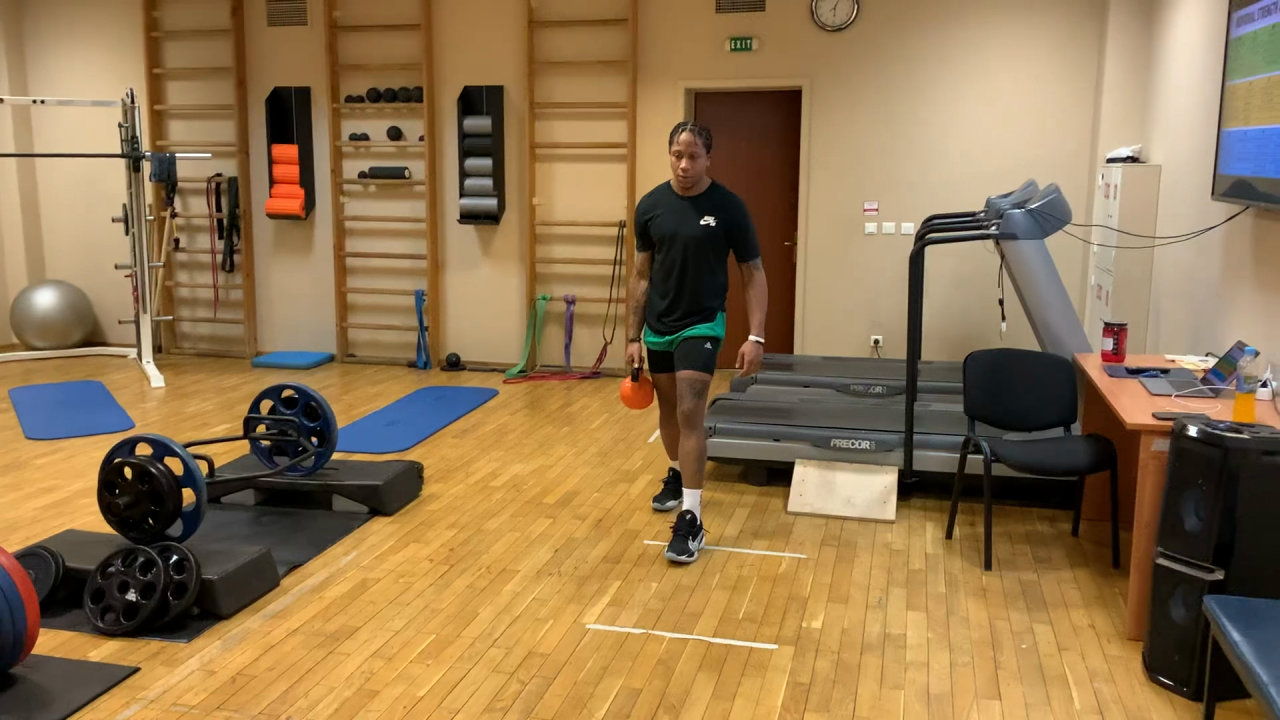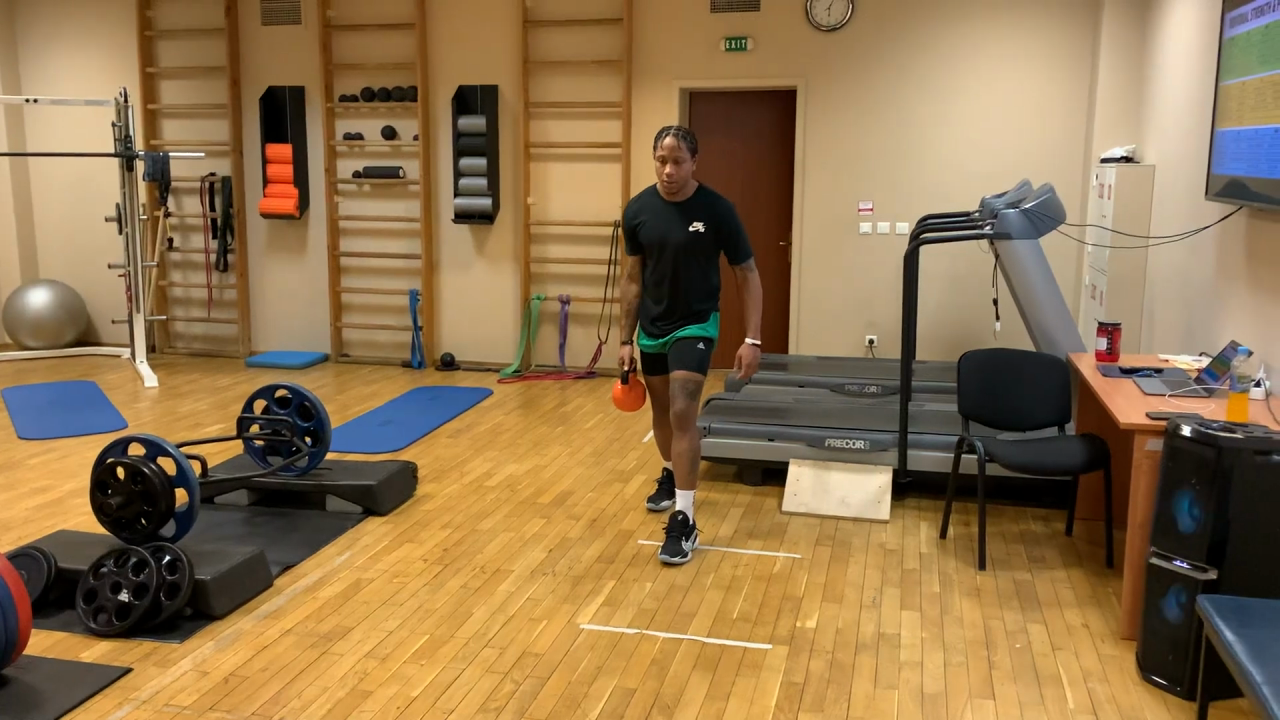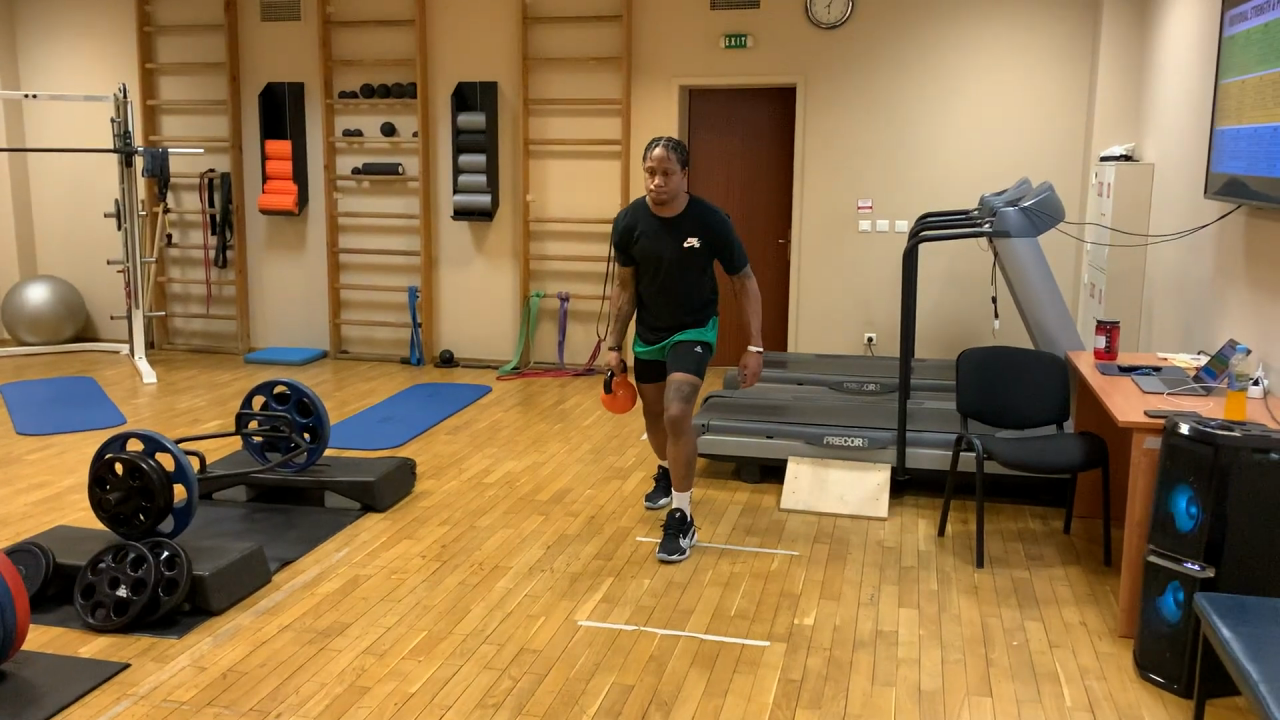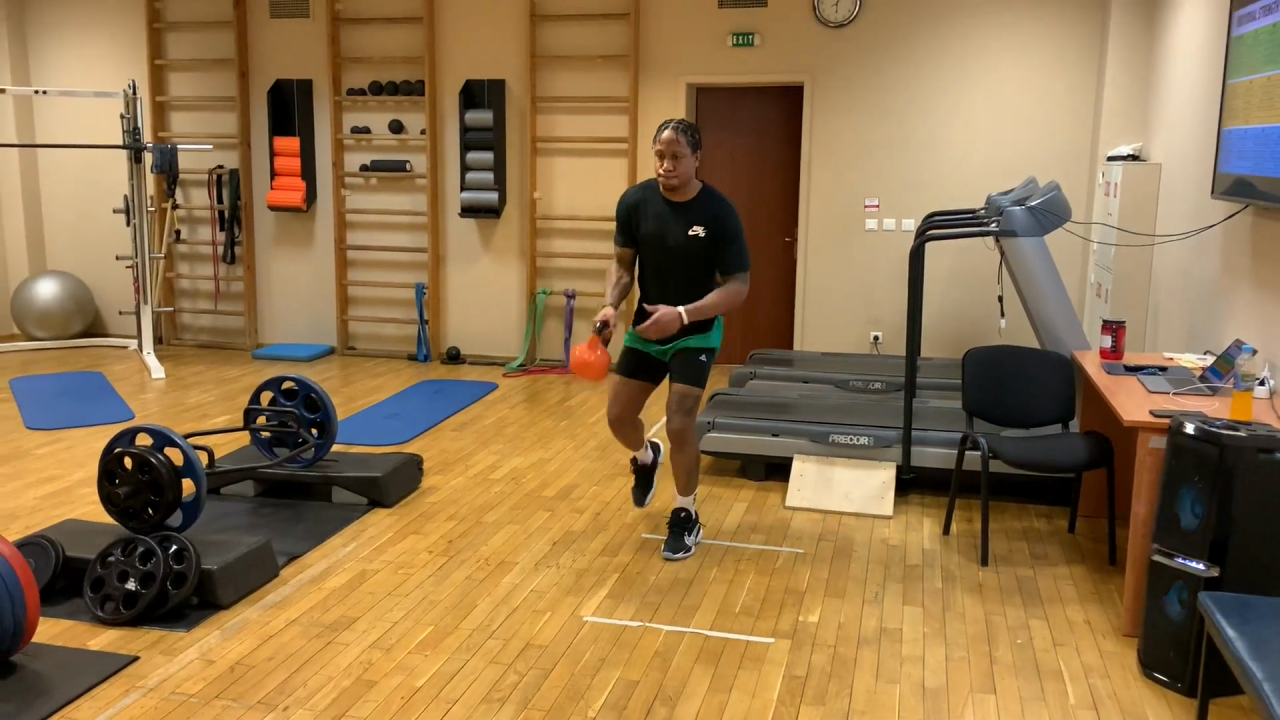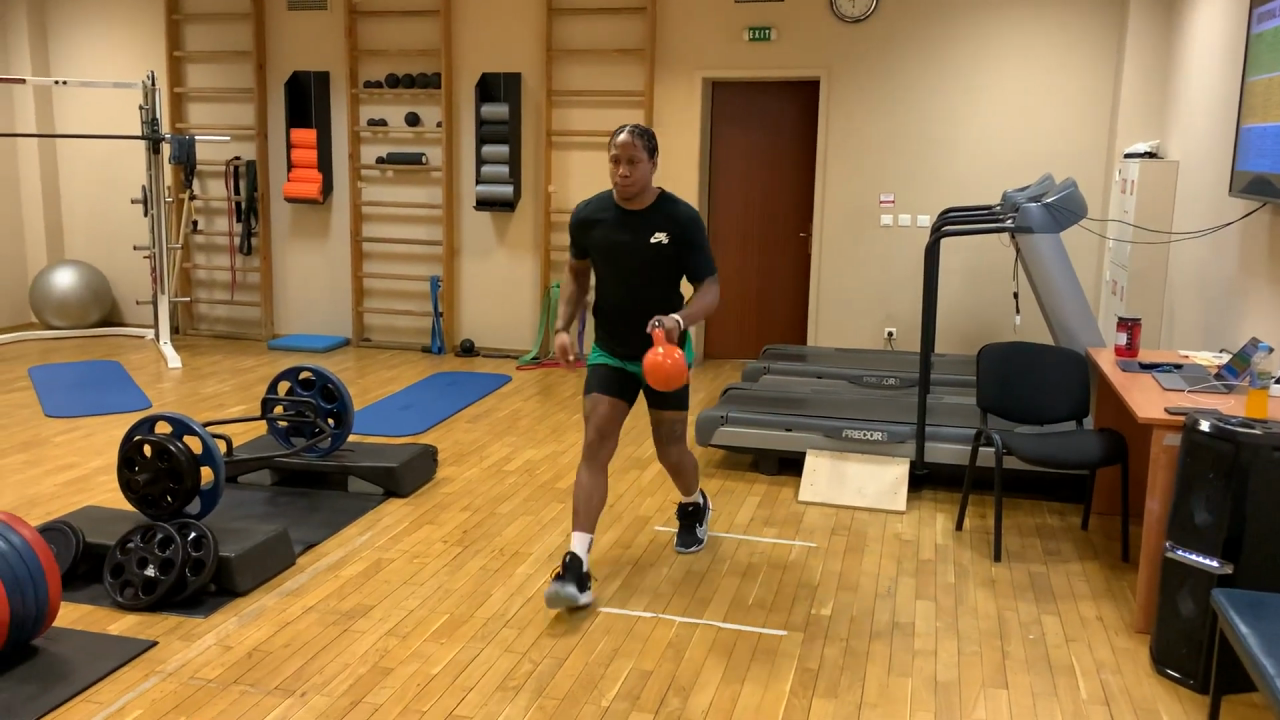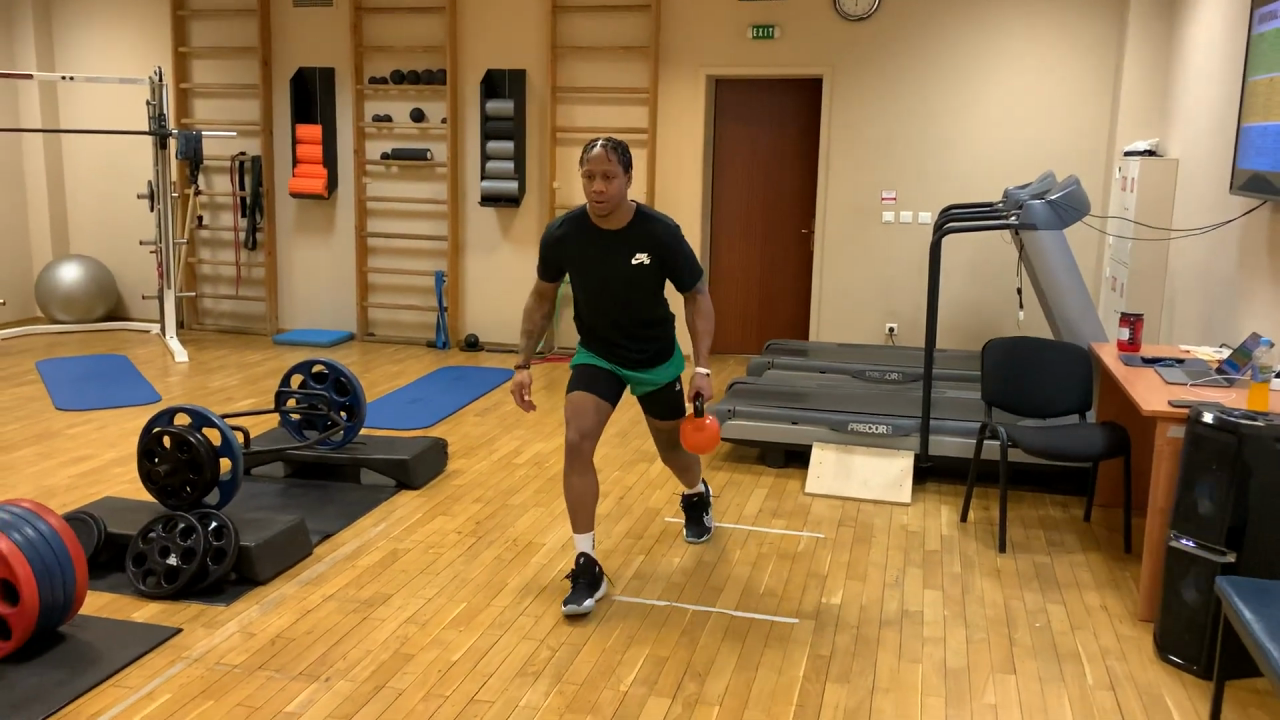
dt=0.4s
person 1, frame 1
left shoulder: (728, 207)
right shoulder: (650, 205)
left elbow: (753, 273)
right elbow: (642, 274)
left wrist: (755, 335)
right wrist: (634, 335)
left hip: (702, 325)
right hip: (657, 327)
left knee: (690, 413)
right knee: (667, 409)
left ankle: (690, 519)
right ankle: (676, 476)
person 1, frame 2
left shoulder: (717, 210)
right shoulder: (637, 210)
left elbow: (747, 274)
right elbow: (633, 278)
left wrist: (752, 338)
right wrist: (626, 339)
left hip: (695, 325)
right hip: (651, 327)
left knee: (682, 413)
right knee: (660, 410)
left ankle: (684, 520)
right ankle: (670, 476)
person 1, frame 3
left shoulder: (711, 221)
right shoulder: (628, 222)
left elbow: (744, 282)
right elbow: (625, 285)
left wrist: (754, 345)
right wrist: (614, 344)
left hip: (693, 329)
right hip: (648, 332)
left knee: (677, 416)
right knee: (653, 415)
left ankle: (682, 518)
right ankle: (666, 472)
person 1, frame 4
left shoulder: (720, 213)
right shoulder: (634, 201)
left elbow: (737, 287)
right elbow: (622, 261)
left wrist: (680, 314)
right wrist: (611, 304)
left hip: (695, 332)
right hip: (645, 329)
left knee: (679, 425)
right knee: (619, 415)
left ankle: (686, 517)
right ankle: (647, 456)
person 1, frame 5
left shoulder: (681, 219)
right shoulder: (588, 215)
left elbow: (708, 287)
right elbow: (577, 272)
left wrist: (679, 320)
right wrist: (563, 326)
right hip: (610, 352)
left knee: (671, 451)
right knee: (595, 445)
left ankle: (693, 507)
right ankle: (576, 565)
person 1, frame 6
left shoulder: (661, 233)
right shoulder: (562, 233)
left elbow: (697, 295)
right elbow: (543, 297)
left wrist: (701, 367)
right wrist: (523, 364)
left hip: (656, 358)
right hip: (596, 354)
left knee: (672, 448)
right knee: (576, 444)
left ankle: (698, 495)
right ankle: (587, 565)
